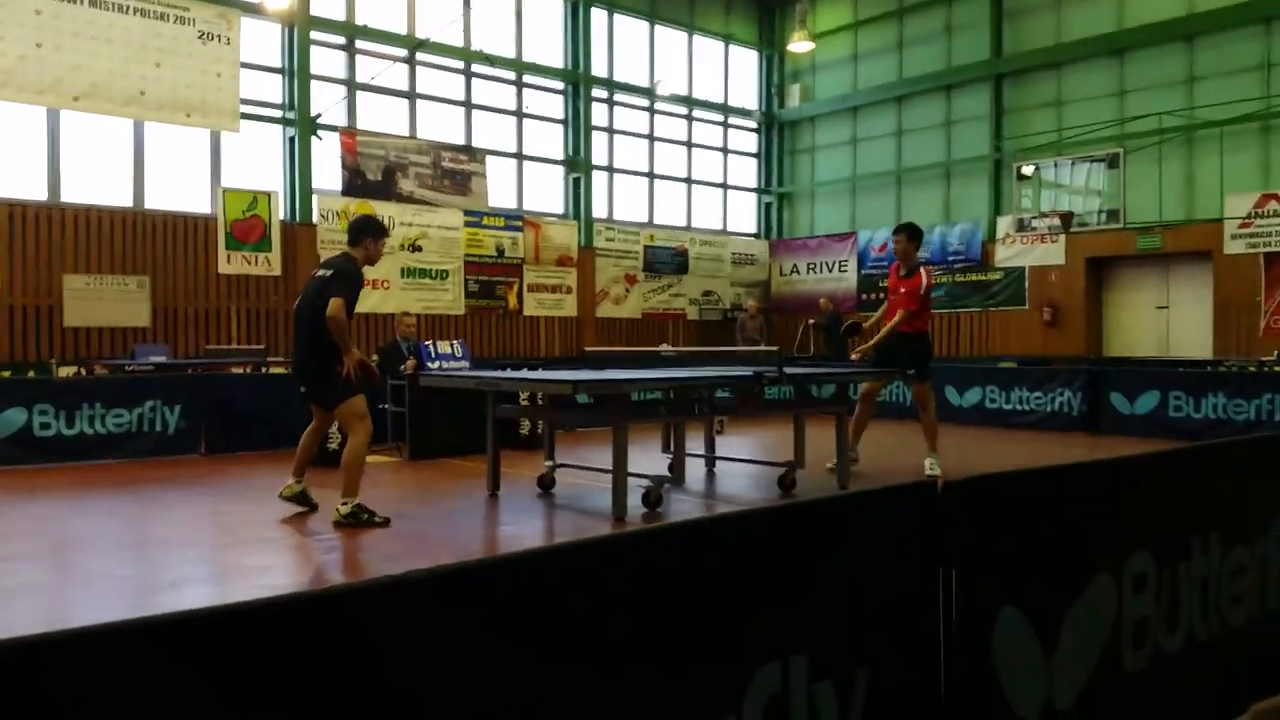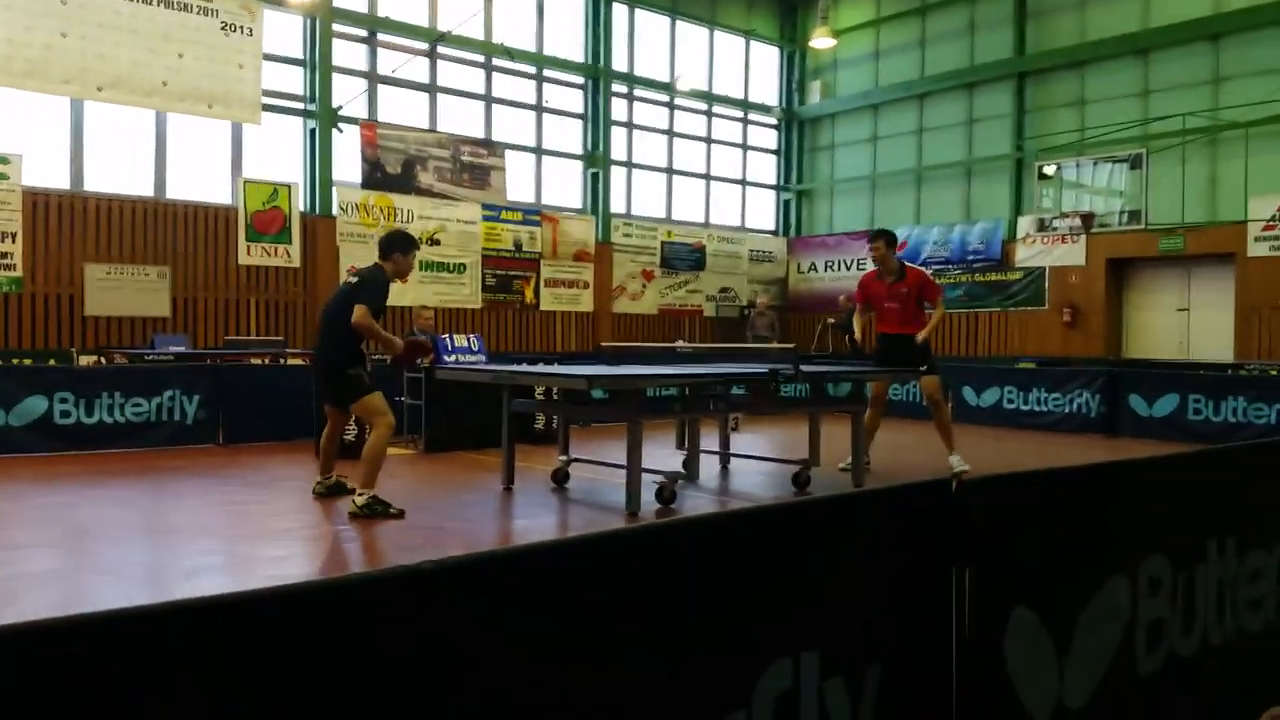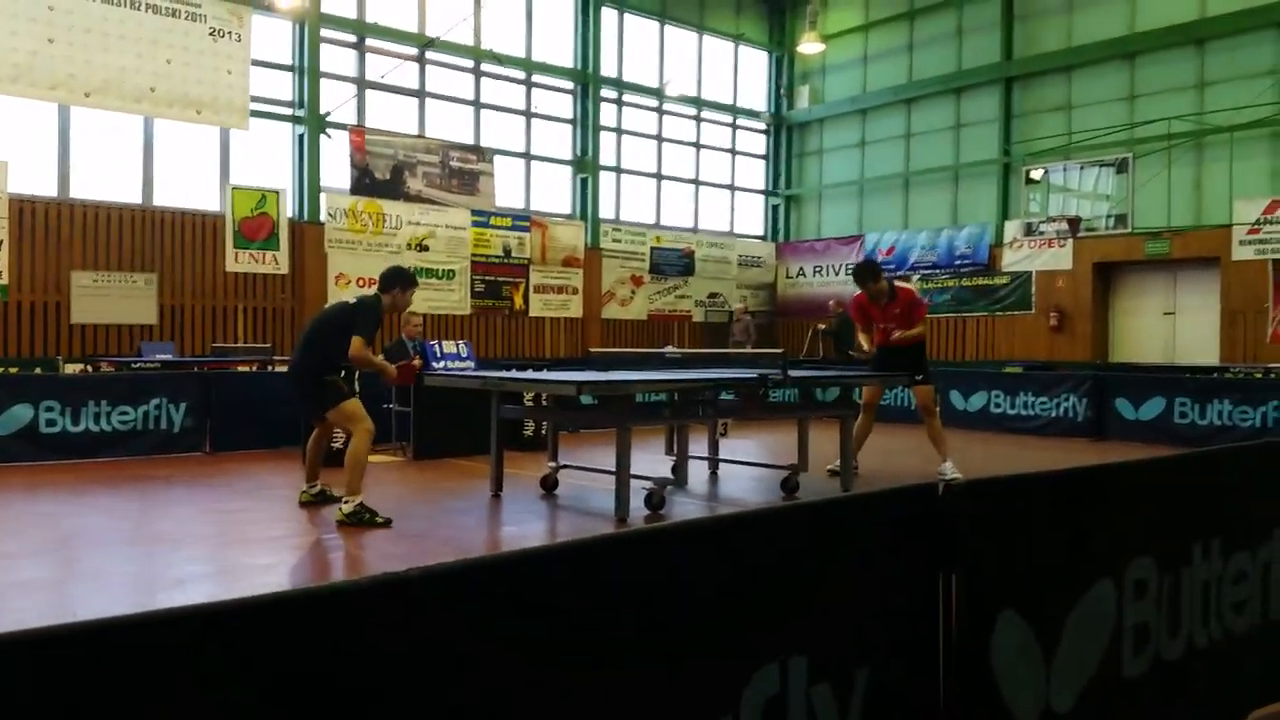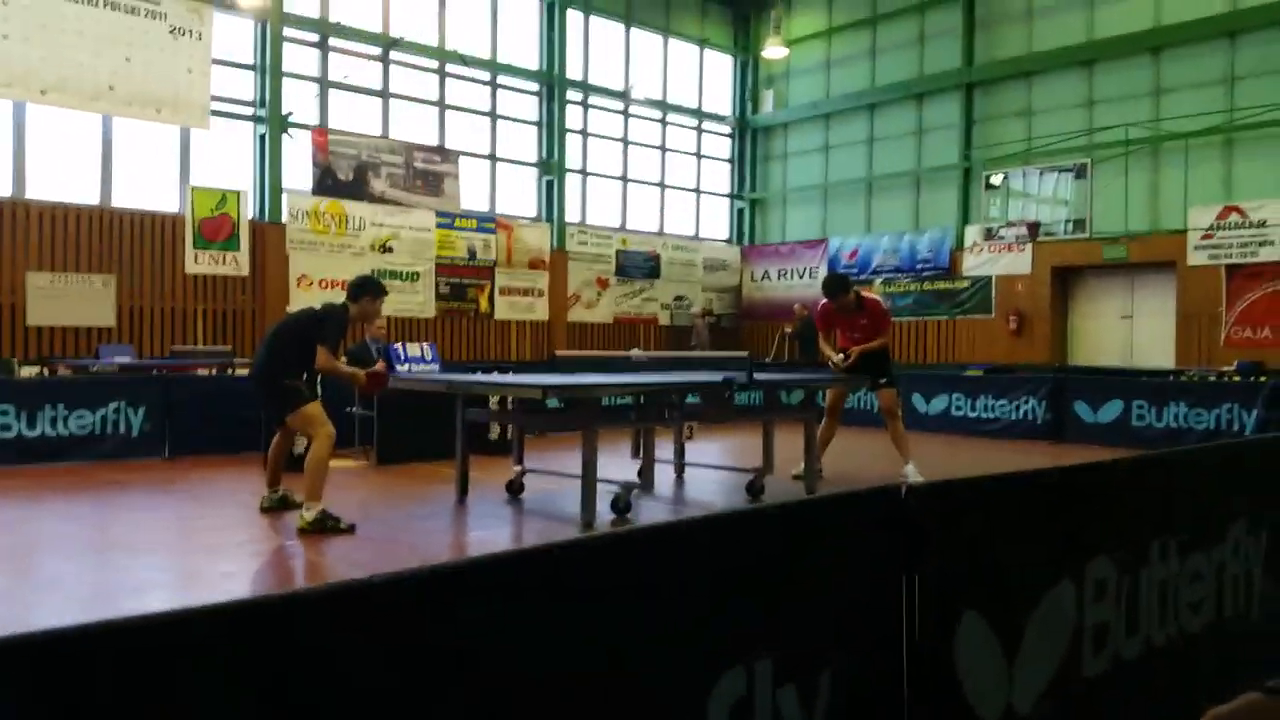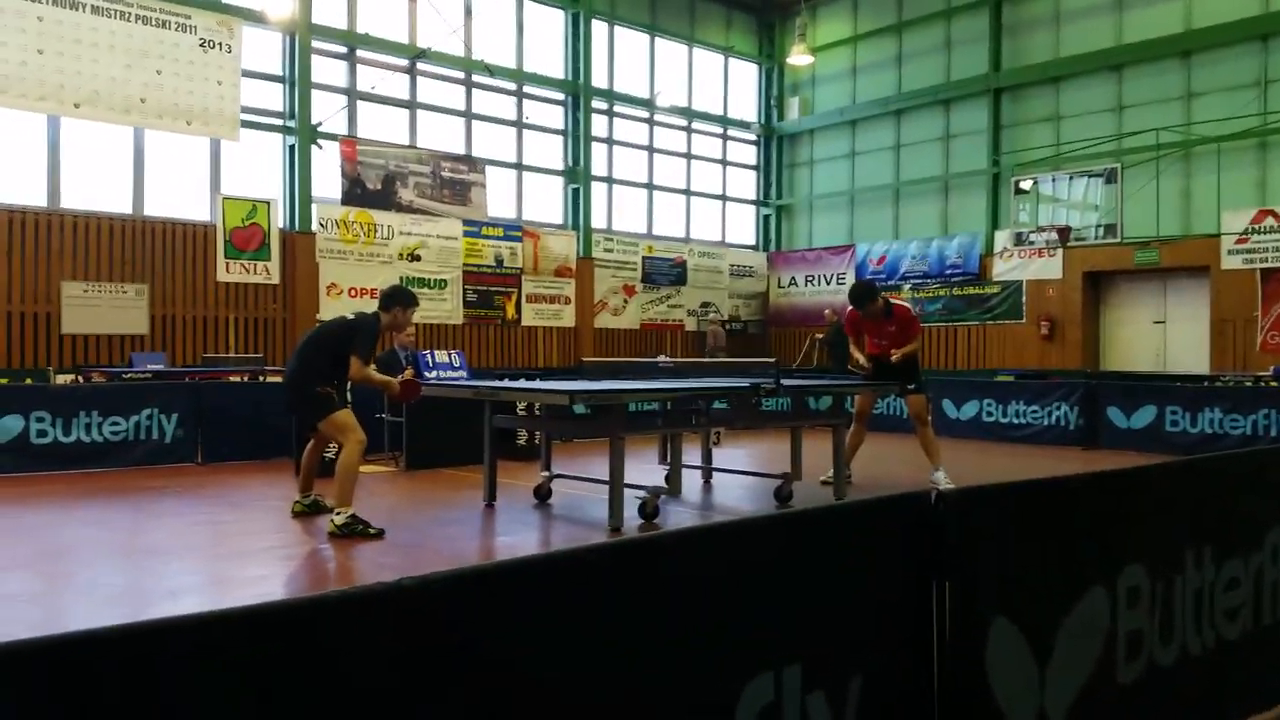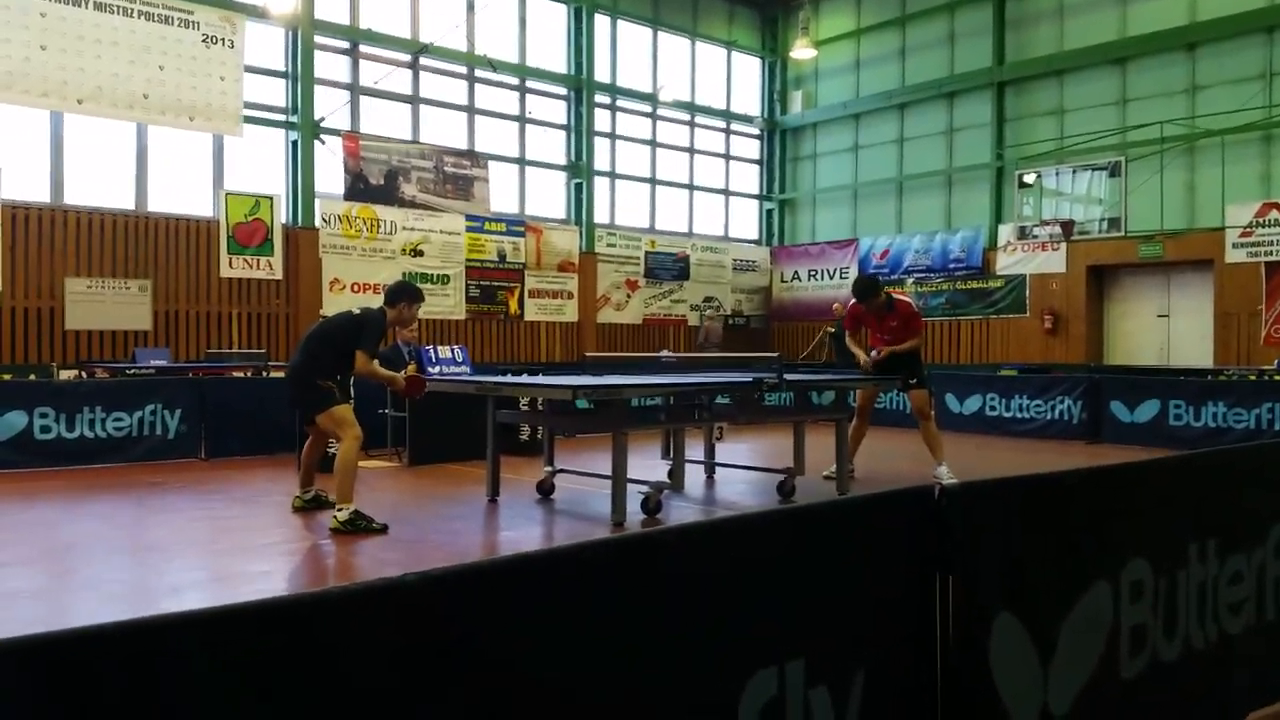
dt=0.4s
person 1, frame 1
left shoulder: (330, 265)
right shoulder: (350, 271)
left elbow: (301, 306)
right elbow: (334, 313)
right wrist: (348, 351)
left hip: (308, 357)
right hip: (326, 361)
left knee: (322, 422)
right knee: (361, 428)
left ankle: (295, 485)
right ankle: (348, 507)
person 1, frame 2
left shoulder: (362, 275)
right shoulder: (377, 280)
right elbow: (359, 320)
left wrist: (379, 340)
right wrist: (390, 341)
left hip: (327, 357)
right hip: (342, 361)
left knee: (338, 420)
right knee: (383, 422)
left ankle: (326, 480)
right ankle: (363, 498)
person 1, frame 3
left shoulder: (365, 305)
right shoulder: (371, 308)
right elbow: (355, 354)
left wrist: (380, 367)
right wrist: (383, 367)
left hip: (306, 367)
right hip: (316, 370)
left knee: (325, 426)
right knee: (363, 429)
left ankle: (311, 489)
right ankle: (351, 506)
person 1, frame 4
left shoulder: (331, 312)
right shoulder: (337, 317)
left elbow: (317, 360)
right elbow: (323, 363)
left wrist: (351, 374)
right wrist: (352, 373)
left hip: (268, 371)
right hip: (278, 375)
left knee: (287, 431)
right knee: (324, 434)
left ankle: (273, 496)
right ankle: (312, 513)
person 1, frame 5
left shoulder: (364, 322)
right shoulder: (369, 326)
left elbow: (355, 369)
right elbow: (356, 373)
left wrist: (385, 382)
right wrist: (386, 382)
left hip: (301, 379)
right hip: (310, 383)
left knee: (321, 438)
right knee: (354, 440)
left ankle: (305, 500)
right ankle: (342, 518)
person 1, frame 6
left shoulder: (369, 317)
right shoulder: (375, 322)
left elbow: (360, 362)
right elbow: (362, 368)
left wrist: (390, 377)
right wrist: (391, 377)
left hip: (303, 373)
right hip: (312, 377)
left knee: (321, 433)
right knee: (351, 436)
left ankle: (306, 495)
right ankle: (344, 514)
person 2, frame 1
left shoulder: (920, 279)
right shoulder: (894, 269)
left elbow: (900, 319)
left wrist: (870, 345)
right wrist: (868, 324)
left hip: (913, 341)
right hip: (889, 338)
left knee: (923, 401)
right knee: (866, 394)
left ankle: (931, 457)
right ankle: (851, 450)
person 2, frame 2
left shoulder: (918, 275)
right shoulder: (867, 281)
left elbow: (939, 306)
right elbow: (860, 312)
left wrist: (927, 330)
right wrist: (858, 332)
left hip: (916, 342)
right hip: (886, 342)
left knee: (935, 399)
right knee: (876, 399)
left ankle: (953, 455)
right ankle: (861, 455)
person 2, frame 3
left shoulder: (908, 293)
right shoulder: (859, 301)
left elbow: (921, 328)
right elbow: (863, 331)
left wrist: (904, 334)
right wrist: (866, 345)
left hip: (912, 351)
right hip: (883, 351)
left knee: (927, 407)
right knee: (867, 406)
left ankle: (946, 463)
right ankle: (850, 459)
person 2, frame 4
left shoulder: (874, 303)
right shoulder: (825, 308)
left elbow: (886, 338)
right elbow: (823, 340)
left wrist: (861, 349)
right wrist: (833, 356)
left hip: (875, 356)
right hip: (846, 356)
left knee: (890, 411)
right knee: (831, 409)
left ankle: (908, 466)
person 2, frame 5
left shoulder: (903, 310)
right shoulder: (853, 314)
left elbow: (916, 343)
right elbow: (853, 344)
left wrist: (901, 353)
right wrist: (860, 357)
left hip: (904, 363)
right hip: (875, 362)
left knee: (920, 417)
right knee: (860, 415)
left ankle: (938, 472)
person 2, frame 6
left shoulder: (905, 305)
right shoulder: (855, 308)
left elbow: (918, 340)
right elbow: (849, 338)
left wrist: (891, 350)
right wrist: (860, 354)
left hip: (906, 356)
right hip: (877, 356)
left knee: (923, 412)
right knee: (861, 410)
left ankle: (941, 467)
right ankle: (846, 464)
